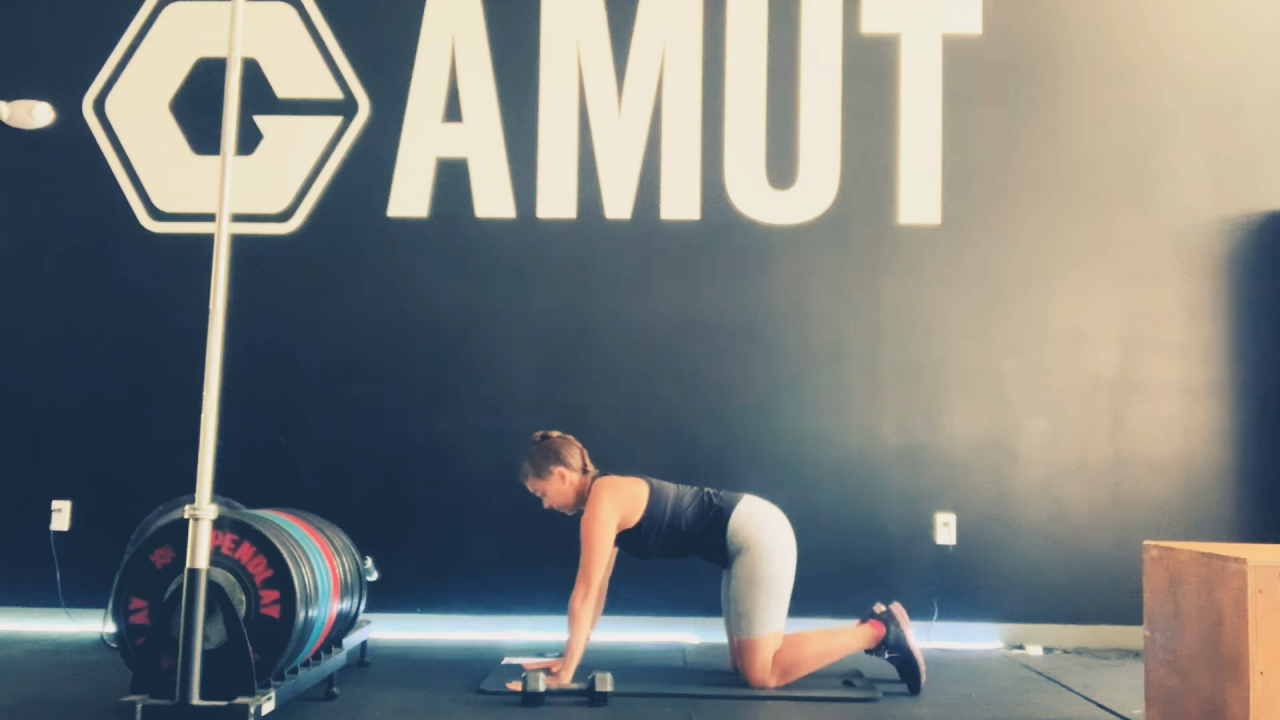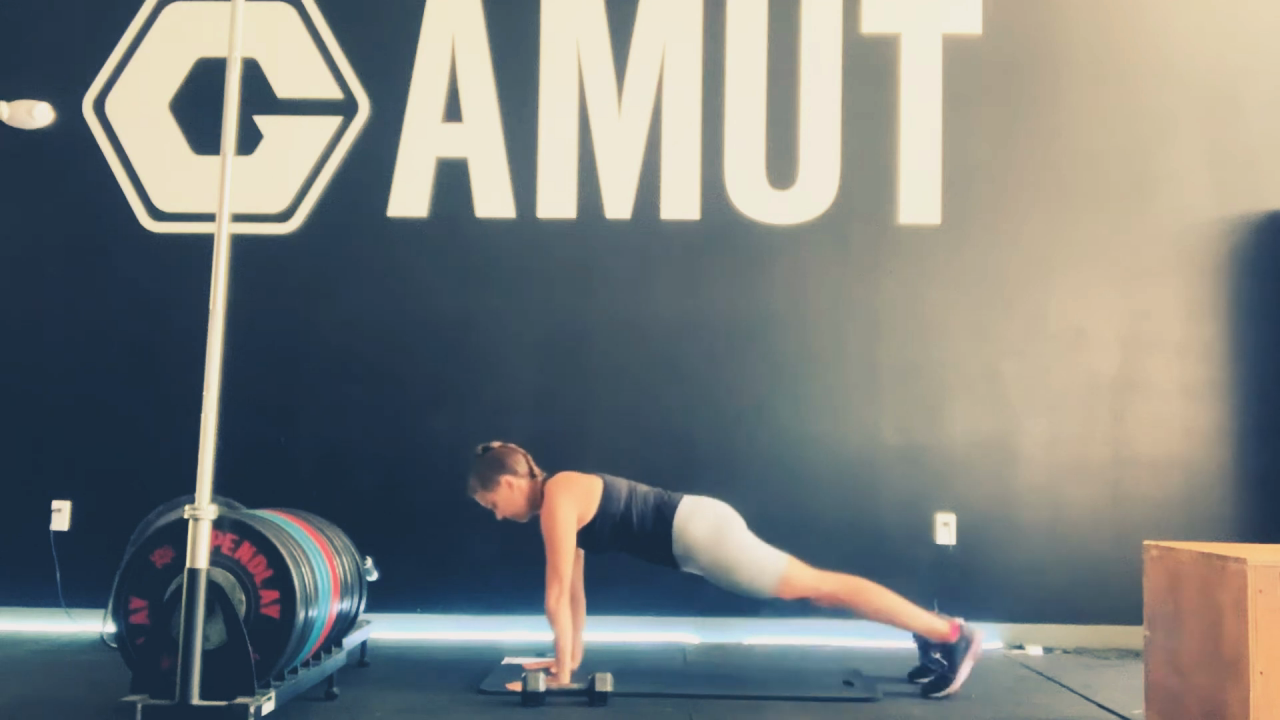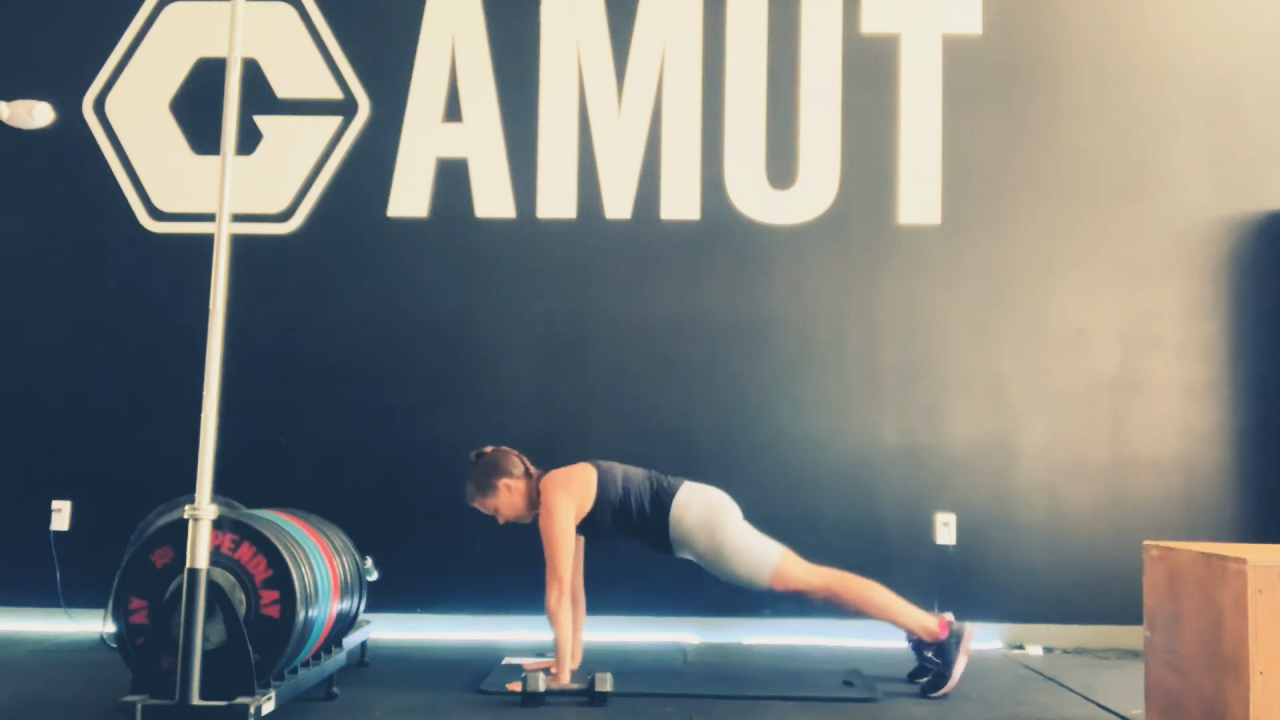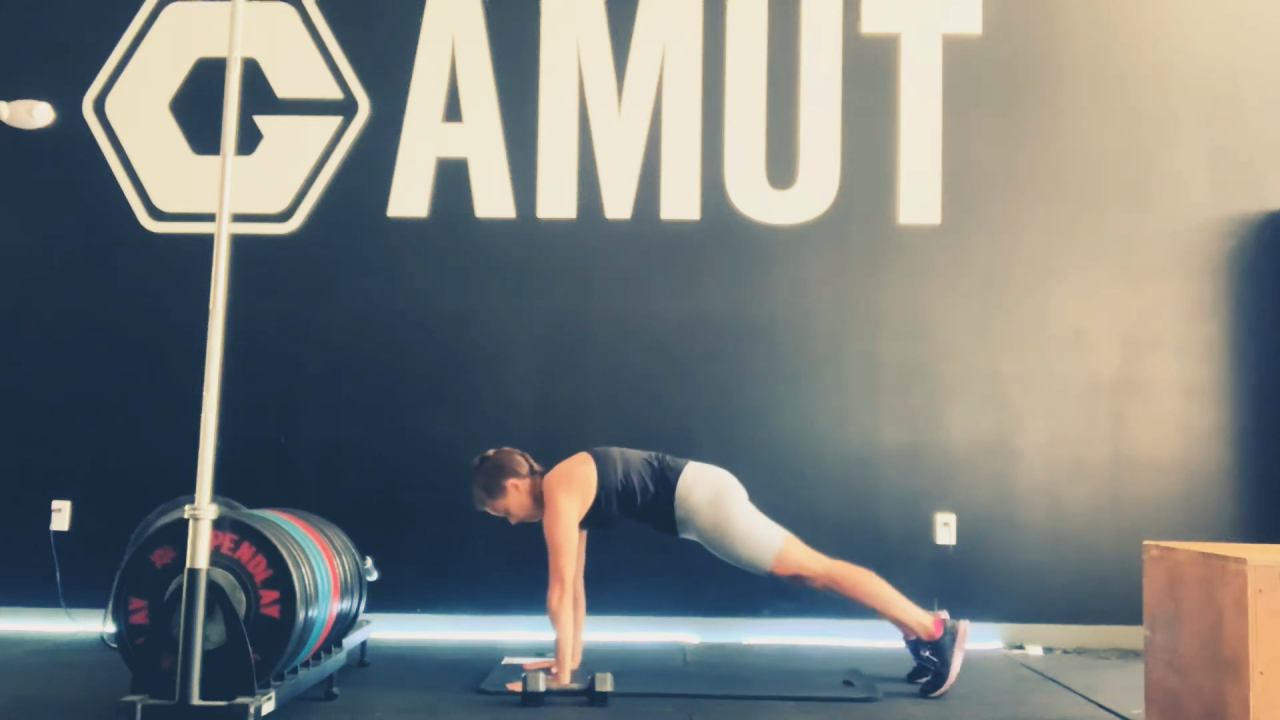
dt=0.7s
person 1, frame 1
left shoulder: (603, 499)
right shoulder: (605, 500)
left elbow: (585, 593)
right elbow: (596, 589)
left wrist: (566, 671)
right wrist: (569, 657)
left hip: (758, 534)
right hip: (747, 535)
left knee: (762, 675)
right knee: (743, 664)
left ankle: (880, 631)
right ankle: (873, 628)
person 1, frame 2
left shoulder: (557, 497)
right shoulder: (562, 498)
left elbow: (556, 593)
right elbow: (573, 587)
left wrist: (562, 671)
right wrist: (572, 654)
left hip: (698, 532)
right hip: (696, 529)
left knee: (820, 588)
right knee: (817, 585)
left ankle: (950, 634)
right ankle: (932, 636)
person 1, frame 3
left shoulder: (553, 495)
right shoulder: (563, 496)
left elbow: (558, 588)
right elbow: (573, 583)
left wrist: (562, 670)
right wrist: (573, 654)
left hip: (697, 519)
right hip: (691, 517)
left knee: (813, 580)
right knee: (806, 584)
left ankle: (940, 631)
right ankle: (925, 634)
person 1, frame 4
left shoulder: (558, 491)
right shoulder: (567, 491)
left elbow: (561, 587)
right elbow: (574, 582)
left wrist: (562, 671)
right wrist: (572, 655)
left hip: (699, 499)
right hip: (693, 496)
left knee: (814, 568)
right knee: (805, 572)
left ankle: (935, 630)
right ankle: (920, 634)
